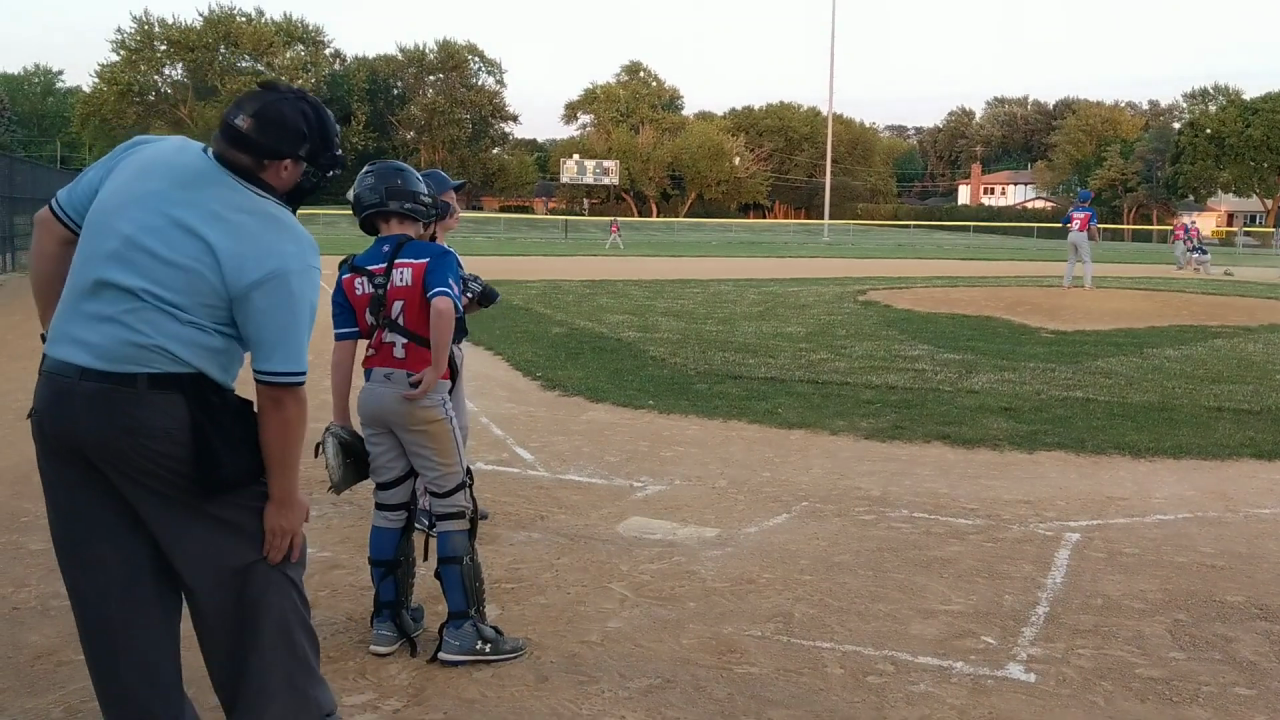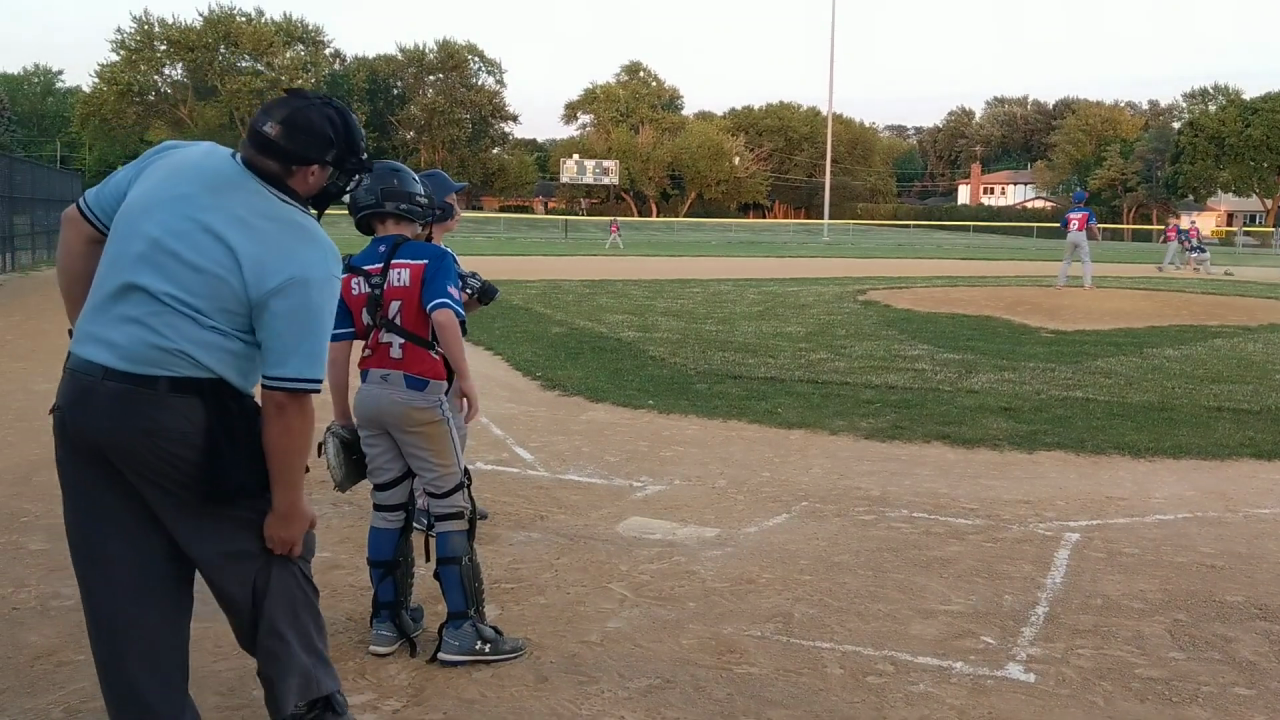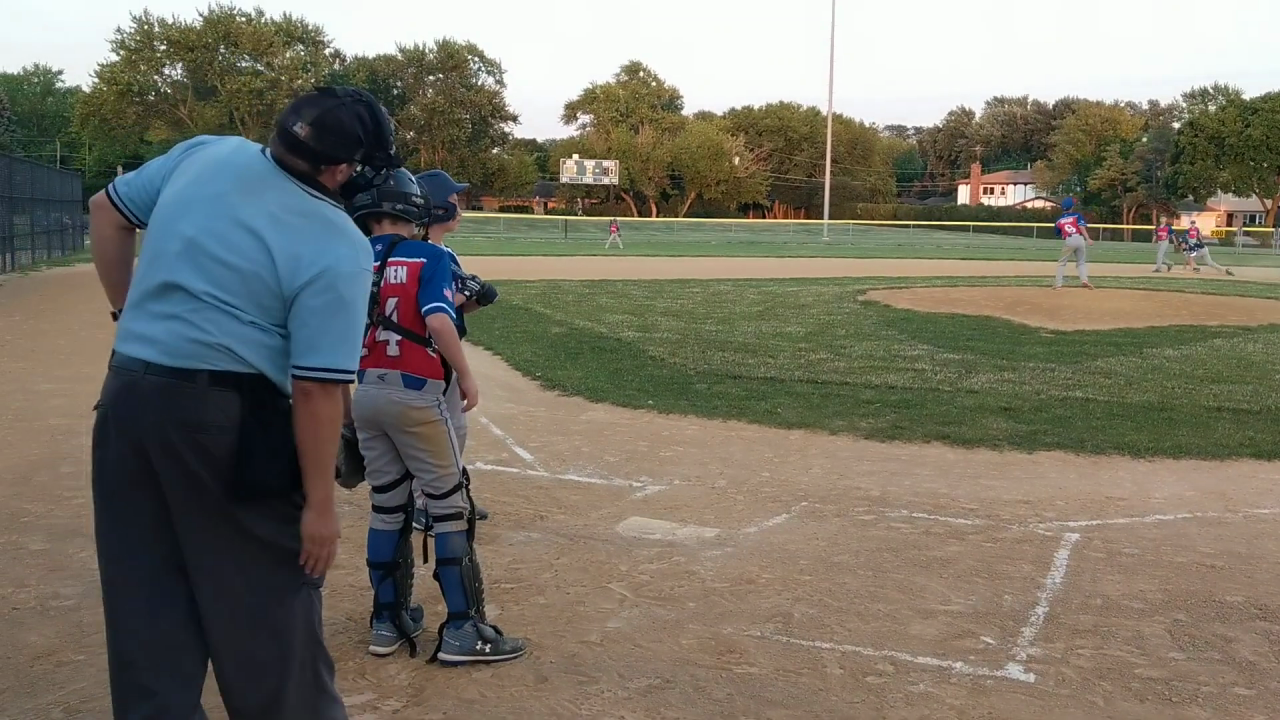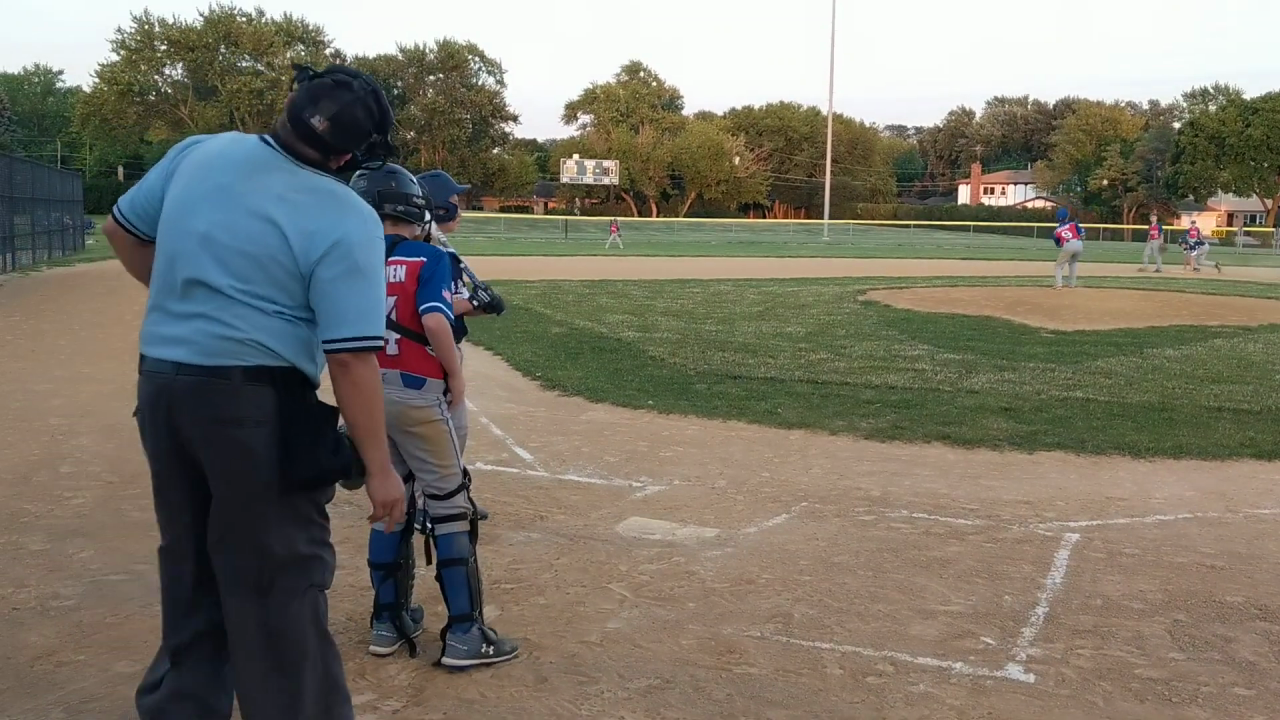
dt=0.2s
person 1, frame 1
left shoulder: (144, 154)
right shoulder: (282, 246)
left elbow: (51, 230)
right elbow: (280, 391)
left wrist: (60, 337)
right wrist: (285, 498)
left hip: (59, 403)
right hip: (165, 415)
left knee: (116, 590)
right knee: (261, 548)
person 1, frame 2
left shoulder: (173, 158)
right shoulder: (306, 255)
left elbow: (78, 227)
right elbow: (288, 398)
left wrist: (90, 333)
right wrist: (288, 505)
left hip: (81, 401)
right hip: (184, 416)
left knee: (127, 588)
right knee: (270, 549)
person 1, frame 3
left shoulder: (204, 154)
right shoulder: (337, 246)
left elbow: (107, 213)
right elbow: (316, 387)
left wrist: (128, 314)
right wrist: (319, 504)
left hip: (127, 397)
right hip: (223, 413)
left knee: (147, 585)
right knee: (274, 572)
person 1, frame 4
left shoulder: (201, 154)
right shoulder: (347, 219)
left elbow: (123, 231)
right elbow: (351, 357)
right wrist: (379, 466)
left hip: (160, 390)
right hip: (254, 403)
left knee: (191, 564)
right knee: (282, 574)
person 2, frame 1
left shoulder: (351, 273)
right shoulder: (435, 257)
left elbow: (343, 350)
right elbow: (442, 307)
left wrist: (340, 420)
right wrist: (437, 367)
left hip: (374, 395)
right hip: (422, 397)
left knee: (390, 507)
right knee: (452, 510)
left ankle: (388, 620)
right ankle: (463, 630)
person 2, frame 2
left shoulder: (349, 273)
right shoulder: (432, 258)
left elbow: (339, 351)
right elbow: (444, 317)
left wrist: (342, 418)
right wrist: (465, 379)
left hip: (370, 396)
right hip: (419, 397)
left knee: (388, 508)
right knee: (451, 510)
left ankle: (388, 621)
right ankle: (462, 630)
person 2, frame 3
right shoulder: (428, 258)
right elbow: (439, 323)
left wrist: (348, 416)
right wrist: (466, 377)
left hip: (367, 396)
right hip: (416, 397)
left knee: (387, 509)
right knee: (449, 510)
left ankle: (388, 621)
right ankle: (463, 630)
person 2, frame 4
right shoulder: (429, 257)
right elbow: (435, 322)
right wrist: (456, 378)
right hip: (418, 397)
right knee: (450, 512)
left ankle: (389, 621)
right ankle: (465, 634)
person 3, frame 1
left shoulder: (450, 255)
left wrist: (477, 296)
right wrist: (465, 297)
left hip: (453, 351)
left knee: (458, 428)
right ankle: (426, 507)
person 3, frame 2
left shoulder: (448, 255)
left elbow: (461, 307)
left wrist: (478, 294)
right wrist: (463, 293)
left knee: (457, 427)
right ankle: (425, 506)
person 3, frame 3
left shoulder: (449, 256)
left elbow: (459, 307)
left wrist: (478, 295)
right wrist: (464, 295)
left knee: (456, 427)
right ankle: (425, 506)
person 3, frame 4
left shoulder: (450, 256)
left elbow: (460, 305)
left wrist: (483, 302)
right wrist: (473, 302)
left hip: (451, 352)
left knee: (457, 428)
